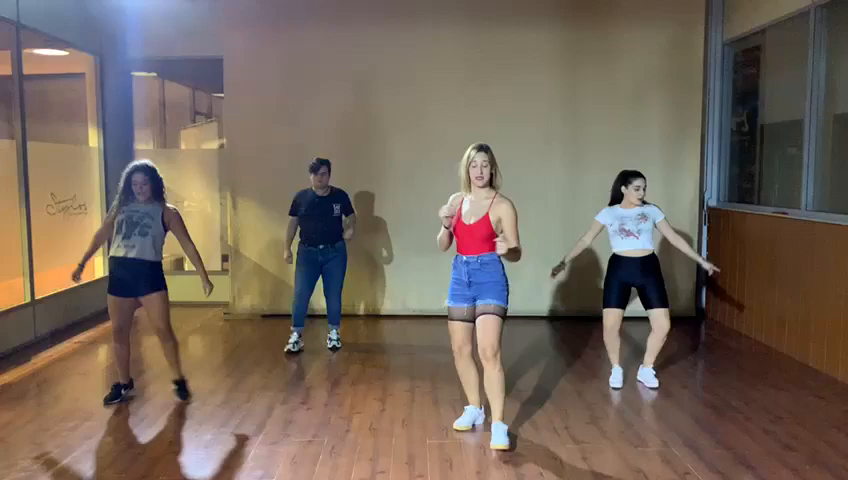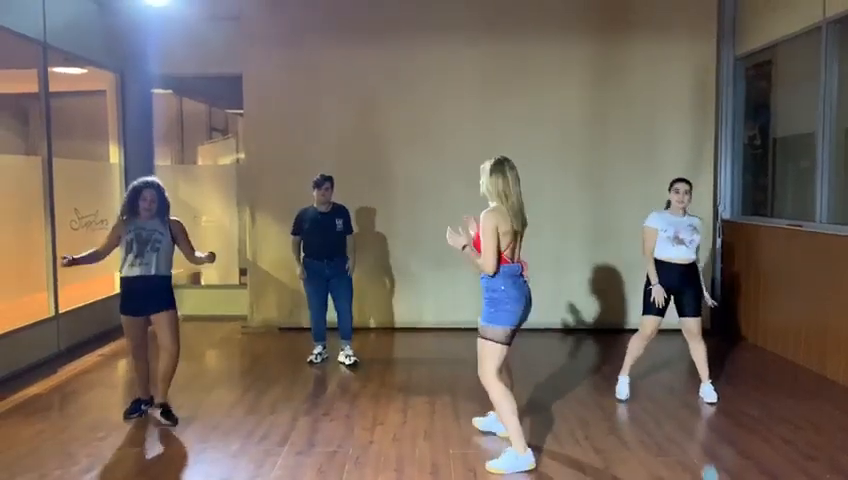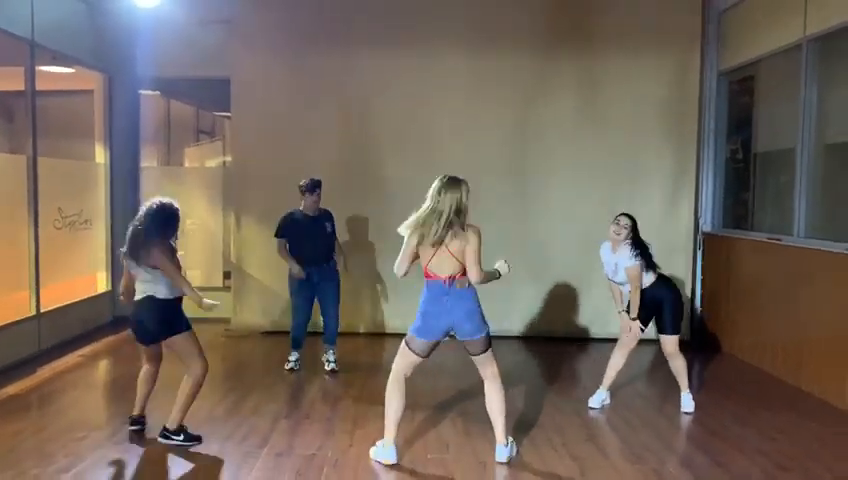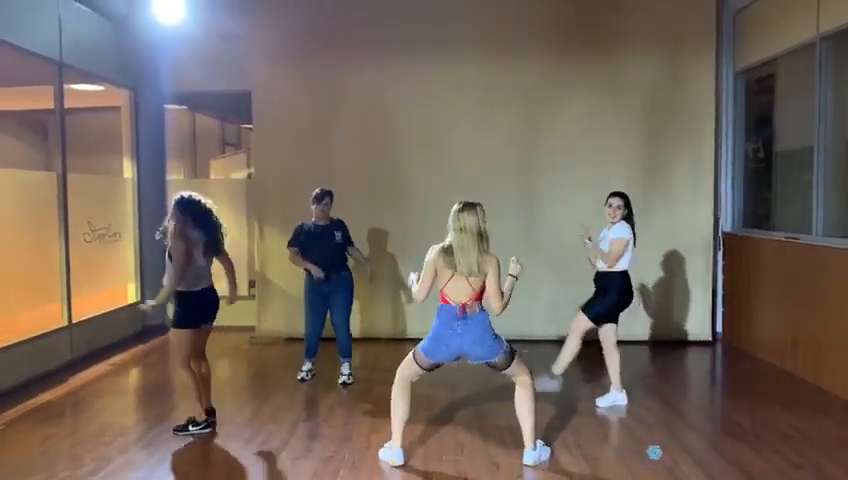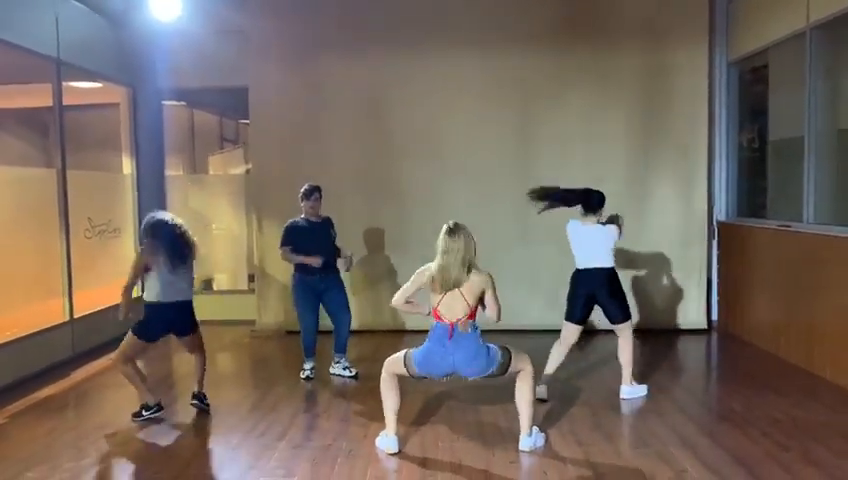
dt=1s
person 1, frame 1
left shoulder: (502, 205)
right shoulder: (455, 201)
left elbow: (516, 253)
right elbow: (443, 246)
left wrist: (508, 250)
right wrist: (444, 229)
left hip: (490, 280)
right hip: (461, 278)
left knee: (489, 352)
right knee: (460, 351)
left ankle: (499, 425)
right ankle: (474, 408)
person 1, frame 2
left shoulder: (490, 215)
right shoulder: (516, 214)
left elbow: (489, 268)
left wrist: (463, 246)
right wrist: (476, 240)
left hip: (502, 296)
right hip: (518, 291)
left knee: (488, 374)
right knee: (495, 363)
left ankle: (521, 452)
right ankle: (500, 418)
person 1, frame 3
left shoulder: (418, 230)
right shoulder: (470, 233)
left elbow: (399, 270)
right elbow: (475, 278)
right wrist: (498, 271)
left hip: (433, 308)
right hip: (465, 307)
left knee: (397, 375)
right knee: (491, 375)
left ankle: (387, 448)
right ankle: (502, 446)
person 1, frame 4
left shoulder: (436, 253)
right shoulder: (490, 261)
left elbow: (419, 295)
right elbow: (497, 308)
left wrist: (413, 281)
right wrist: (513, 276)
left hip: (444, 332)
right hip: (478, 333)
left knee: (403, 377)
right knee: (522, 377)
left ankle: (394, 450)
right ankle: (531, 450)
person 1, frame 5
left shoulder: (429, 272)
right shoulder: (482, 278)
left elbow: (397, 302)
right elbow: (495, 317)
left hip: (436, 355)
right hip: (472, 356)
left knee: (389, 368)
right knee: (525, 366)
left ankle: (389, 438)
right ankle: (527, 436)
person 2, frame 1
left shoulder: (166, 212)
right shoulder: (120, 208)
left elbow: (187, 245)
right elbow: (101, 235)
left wrist: (204, 277)
right wrist: (81, 264)
left hip: (149, 272)
right hip: (119, 271)
left knee: (162, 328)
right knee: (119, 331)
left ankle: (178, 378)
right ankle: (123, 383)
person 2, frame 2
left shoulder: (171, 225)
right shoulder: (124, 225)
left elbow: (190, 254)
right elbow: (100, 253)
left wrist: (203, 257)
right wrist: (75, 260)
left hip: (160, 289)
right hip: (132, 289)
left knee: (170, 348)
right knee: (137, 350)
left ankle: (161, 402)
right ankle: (142, 399)
person 2, frame 3
left shoulder: (134, 247)
right shoulder: (160, 246)
left elbow: (128, 283)
right elbow: (176, 277)
left wrist: (127, 299)
right wrist: (200, 300)
left hip: (141, 312)
right hip: (165, 311)
left knee: (151, 361)
right knee: (198, 367)
left ankle: (137, 416)
right ankle: (172, 428)
person 2, frame 4
left shoulder: (180, 237)
right shoulder: (208, 235)
left elbow: (177, 275)
right elbow: (227, 262)
left wrist: (157, 301)
right wrist: (233, 289)
left hip: (189, 302)
right hip: (209, 300)
left knee: (184, 363)
right knee: (198, 355)
left ankle: (201, 419)
right ankle: (207, 409)
person 2, frame 5
left shoulder: (147, 252)
right shoulder: (185, 247)
left elbow: (129, 286)
left wrist: (124, 310)
left hip: (157, 316)
right hip: (184, 313)
left knee: (122, 359)
right knee: (198, 351)
left ankle: (150, 404)
right ankle: (199, 395)
person 3, frame 1
left shoulder: (652, 211)
right shoulder: (608, 213)
left elbow: (673, 237)
right elbow: (586, 239)
left wrist: (701, 260)
right wrist: (565, 262)
left hip: (648, 269)
right hip: (619, 269)
left knee: (662, 325)
right knee: (610, 324)
left ankle: (646, 369)
right ankle: (616, 369)
person 3, frame 2
left shoulder: (696, 223)
right shoulder: (657, 218)
left elbow: (693, 255)
right elbow: (648, 253)
left wrist: (703, 289)
right wrist: (655, 284)
left hip: (689, 277)
right hip: (662, 274)
left knee: (694, 333)
right knee: (647, 331)
left ankle: (706, 384)
right ankle: (623, 377)
person 3, frame 3
left shoulder: (629, 254)
right shoulder: (605, 249)
left elbow: (635, 288)
right elbow: (614, 282)
left wrist: (632, 318)
right wrist: (621, 310)
left hip: (665, 295)
right hip: (642, 298)
left knee: (670, 350)
right knee: (623, 344)
left ankle: (686, 394)
right ankle: (602, 392)
person 3, frame 4
left shoulder: (622, 229)
right shoulder: (608, 230)
left elbow: (610, 261)
right elbow: (597, 263)
left wrist: (589, 242)
right wrist: (589, 245)
left hip: (615, 288)
right hip: (609, 289)
left knee: (576, 328)
right knee: (608, 341)
left ankle: (554, 375)
right ankle: (617, 392)
person 3, frame 5
left shoulder: (572, 227)
right shoulder: (610, 231)
left hip: (581, 281)
right hip: (606, 281)
left knee: (567, 337)
right knee: (625, 332)
left ankle: (541, 385)
right ankle: (628, 385)
person 4, frame 1
left shoulder: (340, 196)
right shoulder: (301, 197)
left elbow: (350, 215)
right elbow: (293, 223)
left wrist: (350, 228)
right wrist: (287, 248)
left hip: (334, 252)
right hip: (307, 252)
left knee: (333, 295)
right knee: (301, 294)
left ankle: (333, 333)
right ankle: (296, 336)
person 4, frame 2
left shoulder: (342, 212)
right shoulder: (304, 215)
left elbow: (349, 237)
right elbow: (296, 241)
left wrist: (351, 258)
right wrist: (299, 264)
left hip: (339, 267)
right hip: (313, 267)
left knee: (344, 309)
right knee: (316, 310)
left ankle: (346, 349)
right ankle: (320, 347)
person 4, frame 3
left shoulder: (327, 216)
right shoulder: (290, 219)
left elbow: (334, 240)
right elbow: (280, 246)
left wrist: (339, 254)
right wrist: (292, 264)
left hip: (327, 272)
right hip: (302, 274)
left knee: (331, 314)
right knee: (300, 316)
left ankle: (330, 354)
right ankle: (294, 354)
person 4, frame 4
left shoulder: (339, 225)
right shoulder: (302, 229)
left elbow: (350, 248)
right elbow: (292, 254)
left wrist: (365, 263)
right wrist: (310, 266)
left hip: (340, 282)
right hip: (315, 284)
left knee: (341, 325)
right knee: (312, 327)
left ankle: (345, 366)
right ankle: (308, 364)
person 4, frame 5
left shoulder: (327, 223)
right shoulder: (293, 227)
right elbow: (285, 254)
left wrist: (345, 255)
right wrist: (308, 259)
left hip: (331, 279)
right hip: (306, 283)
left knee: (343, 319)
right knee: (309, 325)
left ankle: (339, 362)
right ankle: (308, 364)
